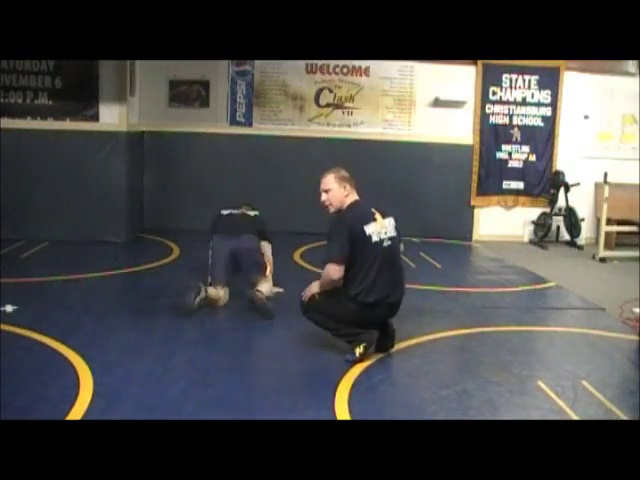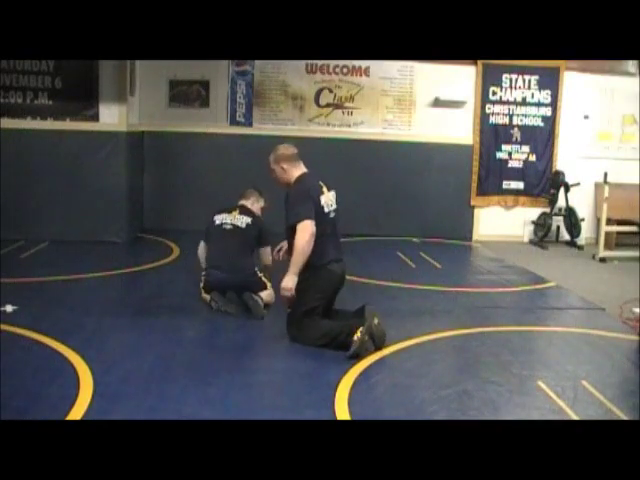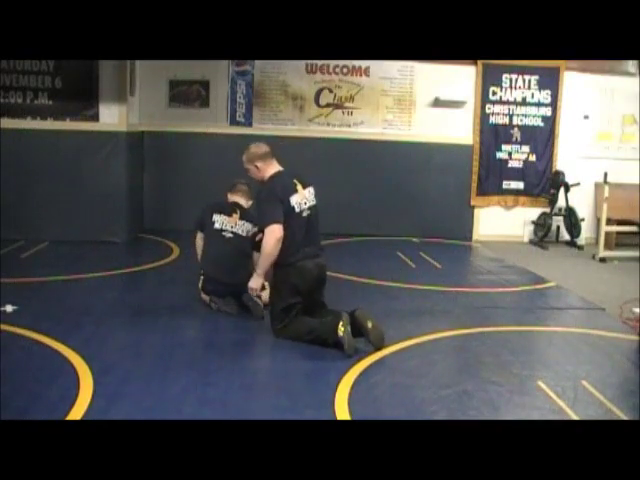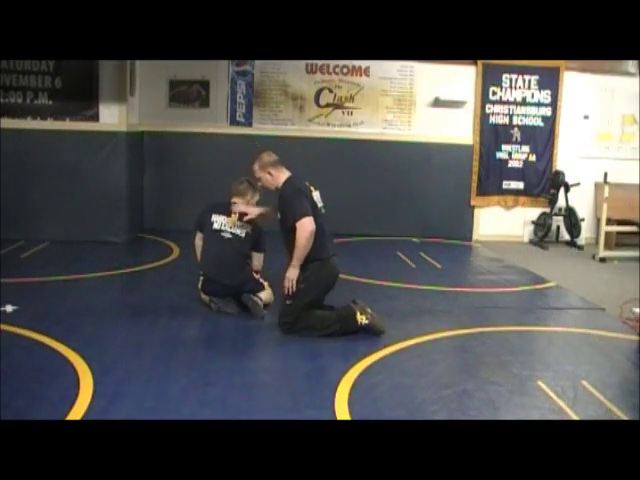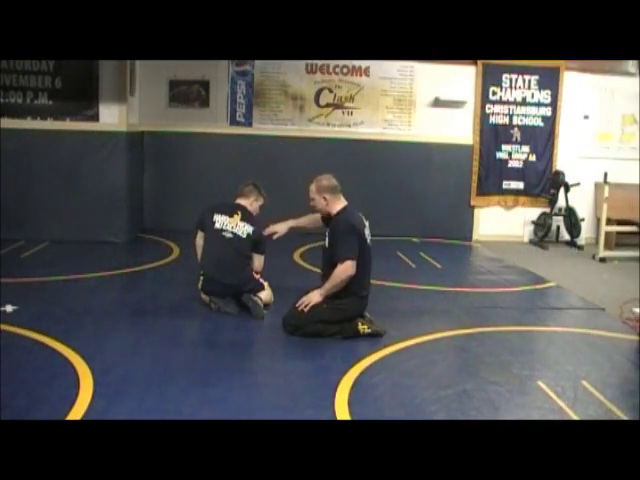
dt=1s
person 1, frame 1
left shoulder: (342, 221)
right shoulder: (384, 214)
left elbow: (334, 274)
right elbow: (398, 248)
left wrist: (319, 286)
left hip: (366, 304)
right hip: (393, 302)
left knee: (309, 302)
left ankle: (361, 337)
right ankle: (382, 329)
person 1, frame 2
left shoulder: (298, 192)
right shoulder: (319, 185)
left elbow: (307, 231)
left wrist: (292, 274)
right wrist: (290, 242)
left hip: (317, 271)
right hip: (335, 267)
left knee: (299, 328)
right knee: (320, 315)
left ankle: (353, 331)
right ankle: (361, 319)
person 1, frame 3
left shoulder: (268, 192)
right shoulder: (301, 181)
left elbow: (275, 235)
left wrist: (259, 274)
left hip: (293, 269)
right hip: (317, 262)
left knee: (283, 325)
right knee: (316, 311)
left ankle: (334, 328)
right ankle: (354, 321)
person 1, frame 4
left shoulder: (290, 191)
right shoulder: (297, 185)
left elbow: (307, 228)
left wrist: (294, 267)
right wrist: (260, 210)
left hip: (316, 266)
right hip: (324, 263)
left knee: (289, 321)
right knee: (307, 309)
left ankle: (352, 318)
right ankle: (352, 312)
person 1, frame 5
left shoulder: (345, 224)
right shoulder: (343, 214)
left elbow: (347, 270)
right elbow: (320, 219)
left wrist: (321, 293)
right wrist: (289, 224)
left hip: (348, 298)
right hip: (345, 292)
left knee: (291, 322)
right knee: (298, 308)
left ankle: (354, 326)
right ankle: (353, 317)
person 2, frame 1
left shoulder: (220, 216)
right shoulder: (259, 219)
left elbow: (214, 250)
right elbow: (268, 255)
left wrist: (214, 281)
right wrist: (270, 286)
left hip: (220, 243)
right hip: (248, 244)
left knee: (221, 297)
right knee: (265, 284)
left ankle: (204, 292)
right ankle: (259, 294)
person 2, frame 2
left shoulder: (216, 216)
right shoulder: (256, 220)
left elbow: (201, 251)
right elbow: (267, 261)
left hip: (213, 273)
right hip: (243, 273)
left knee: (206, 293)
right knee: (269, 295)
left ankle: (215, 299)
right ankle: (258, 299)
person 2, frame 3
left shoulder: (210, 210)
right shoulder: (253, 222)
left elbow: (199, 239)
left hip: (211, 279)
right hip: (242, 281)
left knee: (205, 293)
right knee: (266, 293)
left ankle: (217, 300)
right ankle: (254, 299)
person 2, frame 4
left shoulder: (209, 211)
right shoulder: (254, 224)
left elbow: (199, 240)
right elbow: (257, 265)
left hip: (211, 281)
right hip: (241, 282)
left knee: (204, 293)
right knee: (267, 294)
left ankle: (217, 300)
right ankle: (254, 299)
person 2, frame 5
left shoulder: (211, 211)
right shoulder: (255, 225)
left elbow: (199, 240)
right elbow: (258, 267)
left hip: (212, 280)
right hip: (241, 282)
left knee: (204, 292)
right knee: (267, 294)
left ankle: (217, 300)
right ankle: (255, 299)
